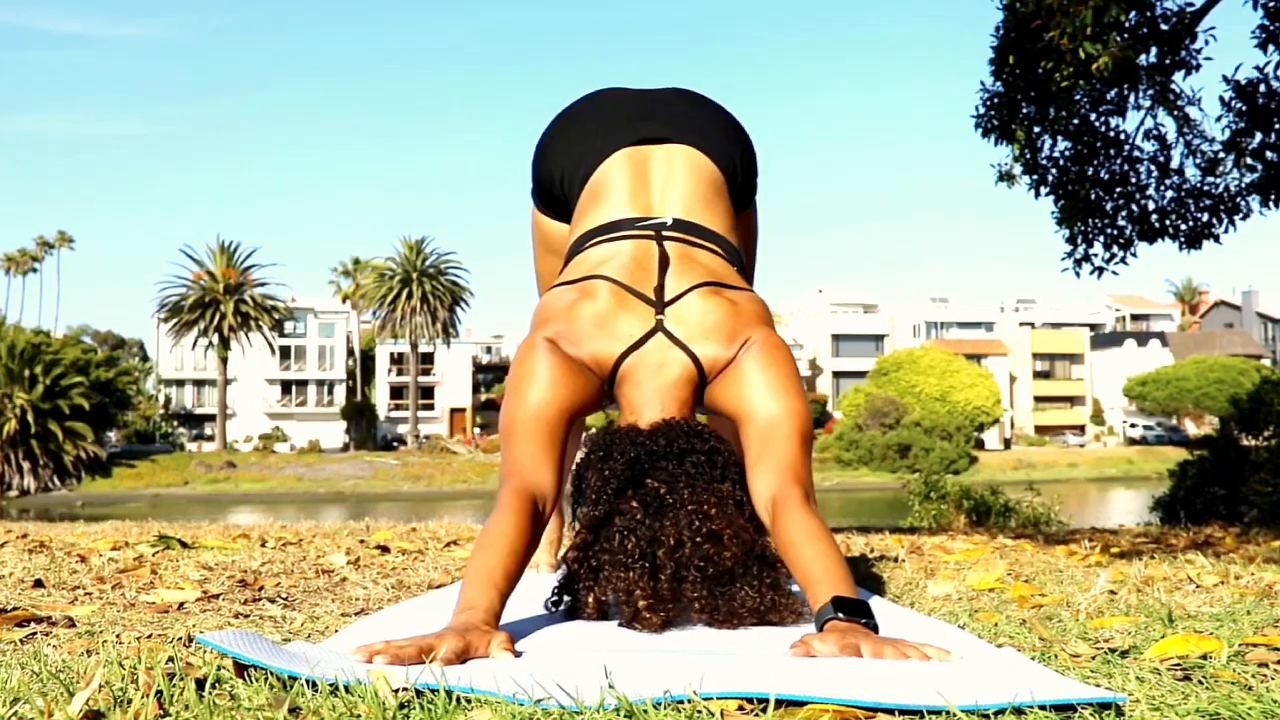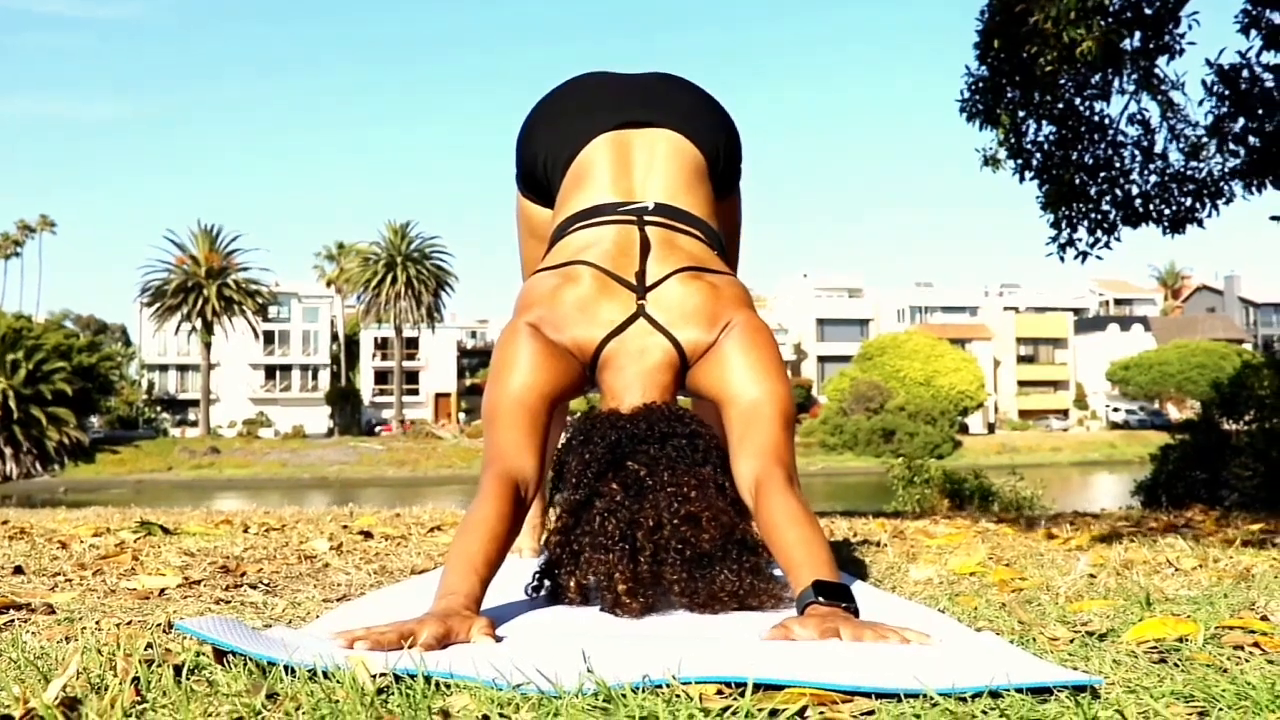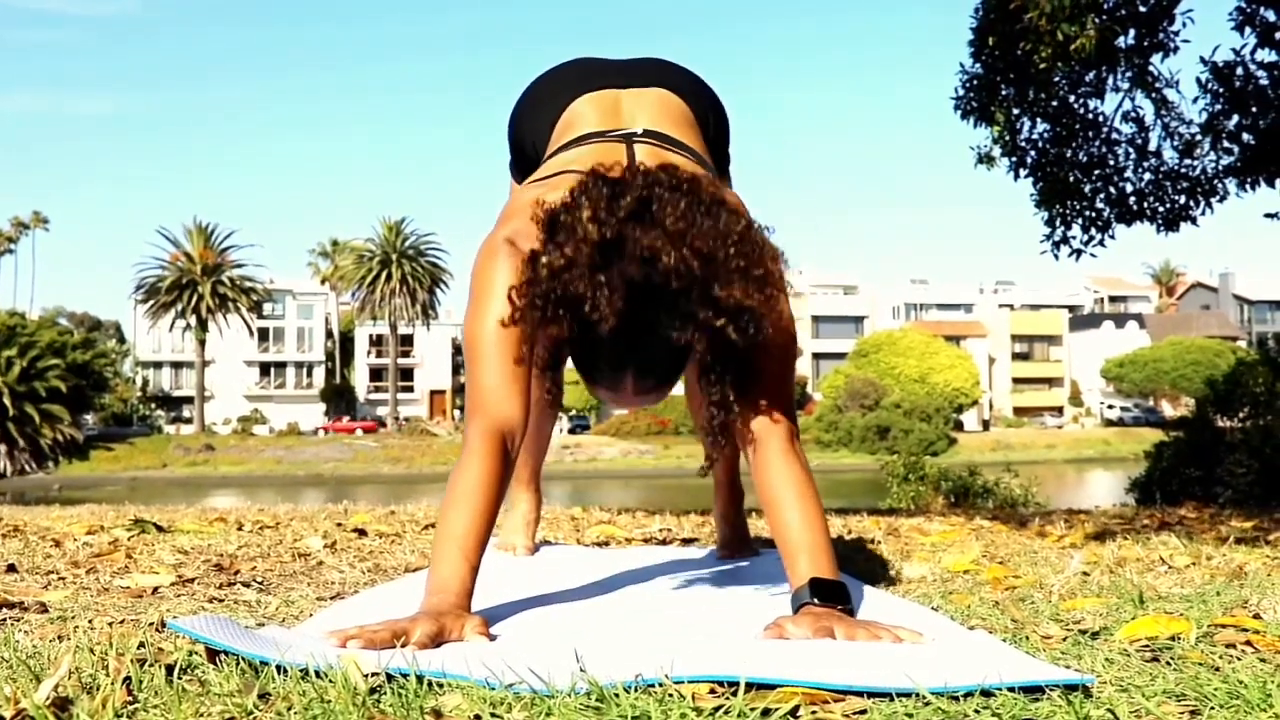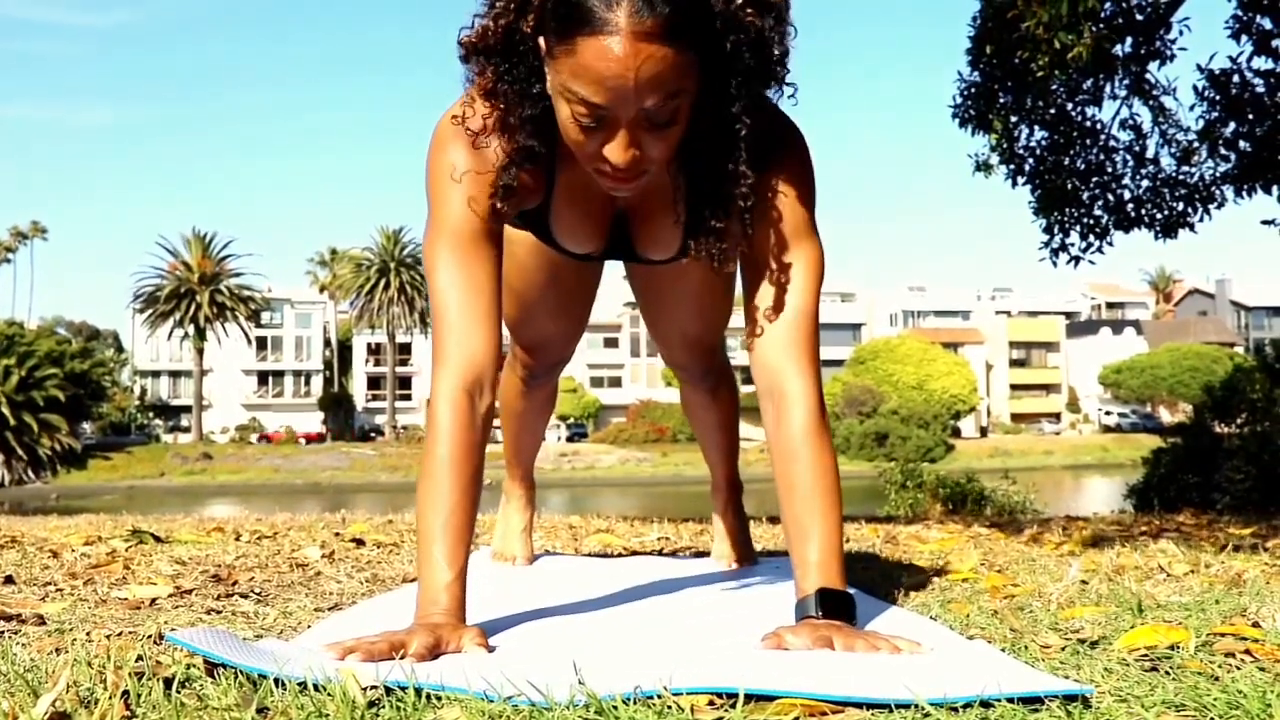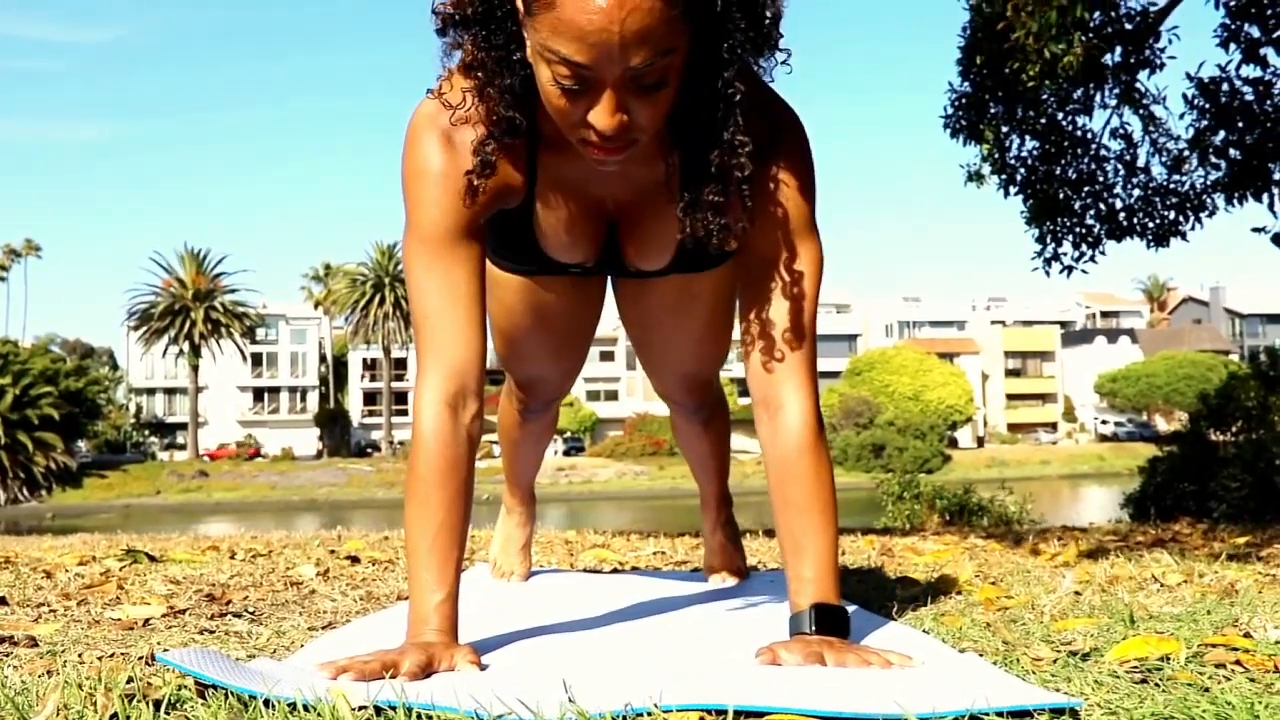
dt=1s
person 1, frame 1
left shoulder: (748, 359)
right shoulder: (558, 356)
left elbow: (788, 498)
right elbow: (522, 496)
left wrist: (844, 616)
right hip: (581, 142)
right ankle: (554, 540)
person 1, frame 2
left shoulder: (728, 342)
right shoulder: (542, 340)
left elbow: (770, 481)
right elbow: (503, 482)
left wrist: (825, 601)
left ankle: (721, 526)
right ankle: (537, 517)
person 1, frame 3
left shoulder: (730, 251)
right shoulder: (522, 248)
left elbow: (772, 430)
right elbow: (488, 433)
left wrist: (821, 598)
right wrist: (442, 604)
left knee: (725, 361)
right knee: (526, 359)
left ankle: (729, 505)
right ankle: (525, 496)
person 1, frame 4
left shoulder: (761, 148)
right shoulder: (483, 136)
left elbow: (789, 383)
right elbow: (462, 381)
left wrist: (824, 603)
right wrist: (439, 610)
left hip: (688, 226)
right hip: (547, 219)
right knee: (537, 356)
left ankle: (727, 502)
right ankle: (518, 495)
person 1, frame 5
left shoulder: (756, 133)
right shoulder: (457, 128)
left elbow: (785, 392)
right elbow: (448, 394)
left wrist: (817, 620)
right wrist: (431, 630)
left hip: (686, 246)
right hip: (535, 244)
right knee: (537, 387)
left ankle: (718, 518)
right ankle: (517, 508)
